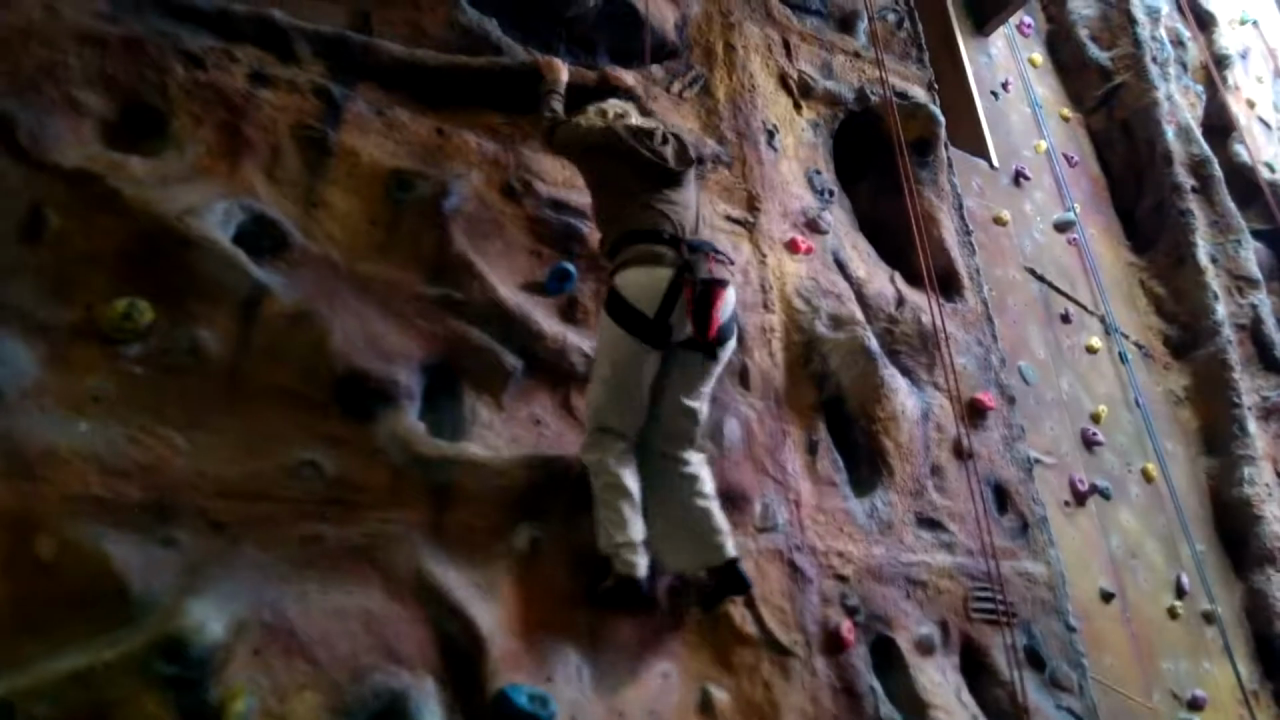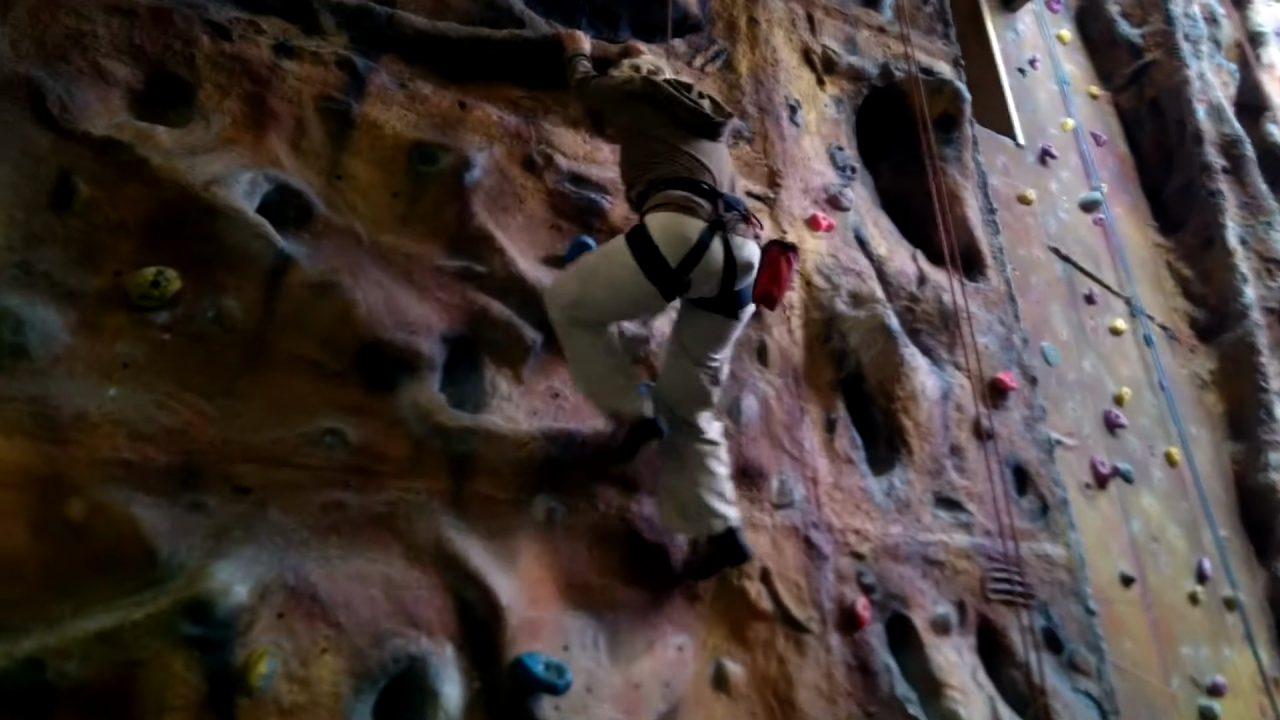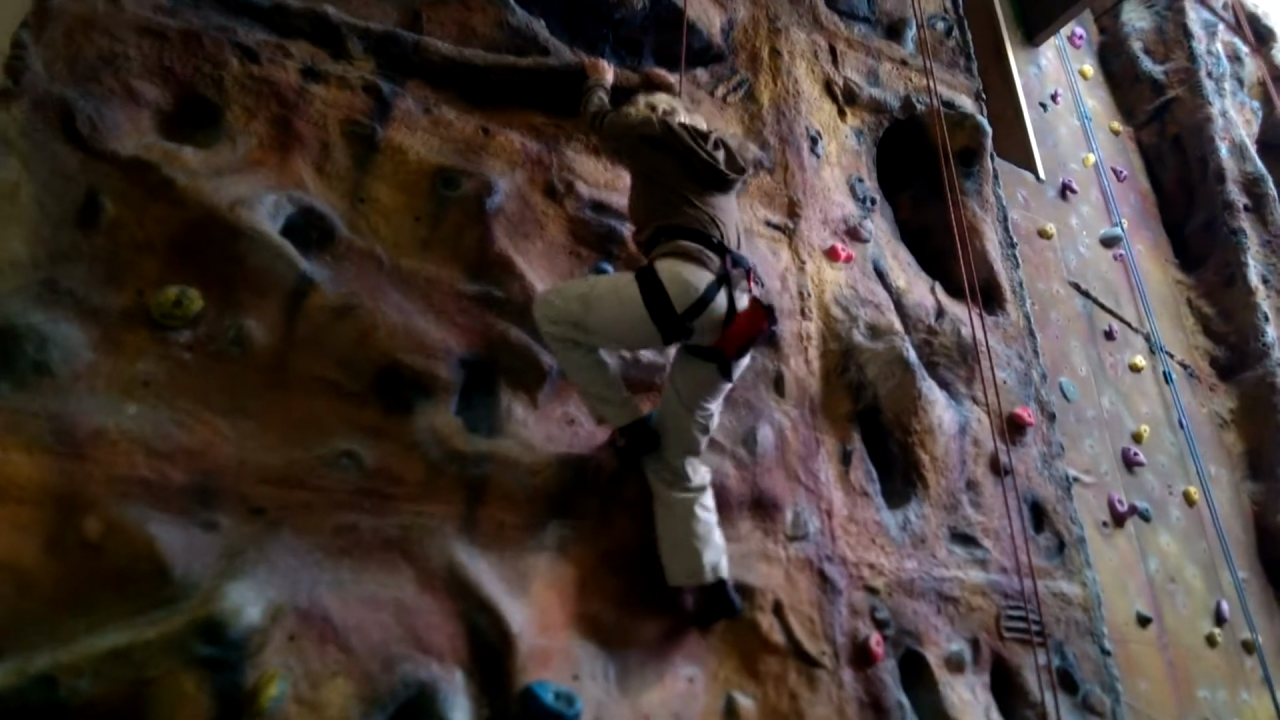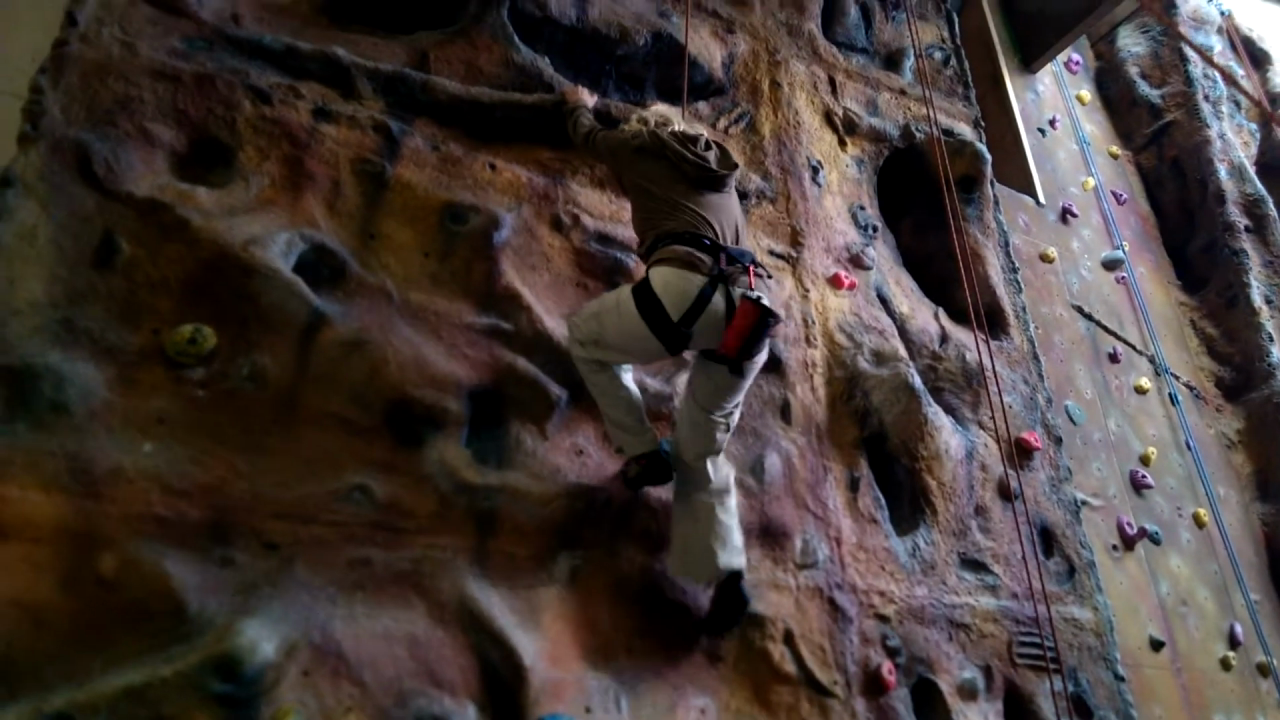
dt=0.5s
person 1, frame 1
left shoulder: (602, 143)
right shoulder: (675, 152)
left elbow: (554, 128)
left wrist: (555, 82)
right wrist: (631, 94)
left hip: (649, 283)
right hip: (714, 294)
left knee: (609, 435)
right knee: (674, 444)
left ankle: (625, 569)
right ankle: (720, 563)
person 1, frame 2
left shoulder: (636, 95)
right shoulder: (707, 115)
left elbow: (585, 85)
left wrist: (578, 51)
right wrist: (651, 63)
left hip: (678, 231)
right hip: (739, 251)
left knee: (566, 301)
right knee: (689, 404)
left ankle: (633, 411)
right ankle: (720, 531)
person 1, frame 3
left shoulder: (651, 134)
right shoulder: (723, 158)
left elbow: (598, 115)
left wrist: (599, 79)
right wrist: (674, 91)
left hip: (683, 282)
right hip: (737, 312)
left knee: (553, 309)
right knee: (678, 455)
left ankle: (628, 422)
right ankle: (710, 581)
person 1, frame 4
left shoulder: (642, 146)
right shoulder: (718, 166)
left elbow: (588, 135)
left wrist: (579, 105)
left hip: (683, 290)
right hip: (745, 309)
left knee: (585, 333)
right knee: (701, 454)
left ankle: (643, 451)
right ankle: (725, 577)
